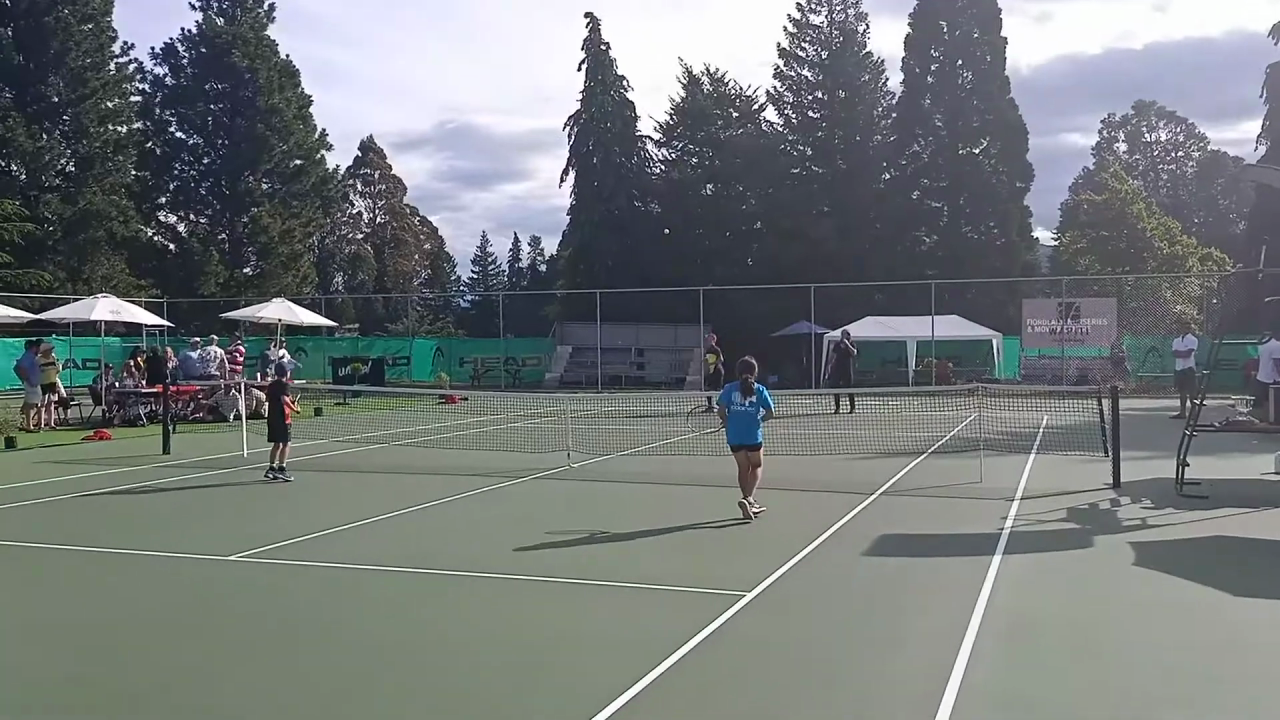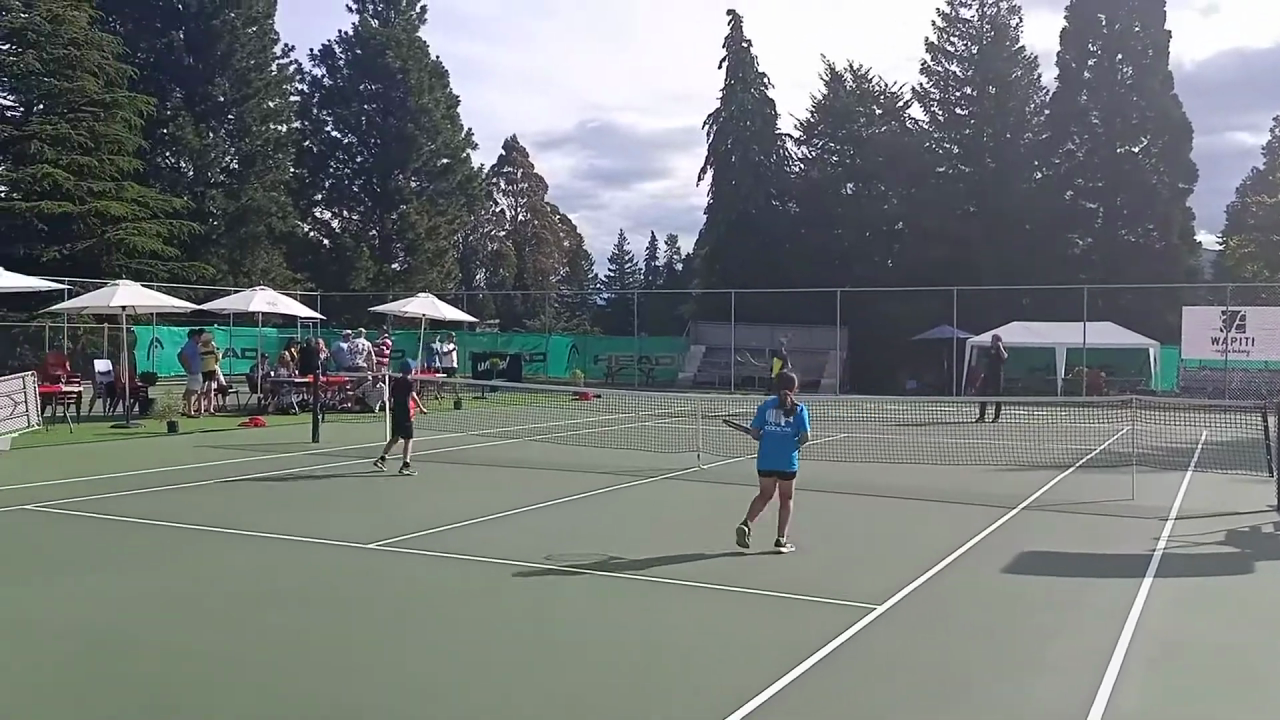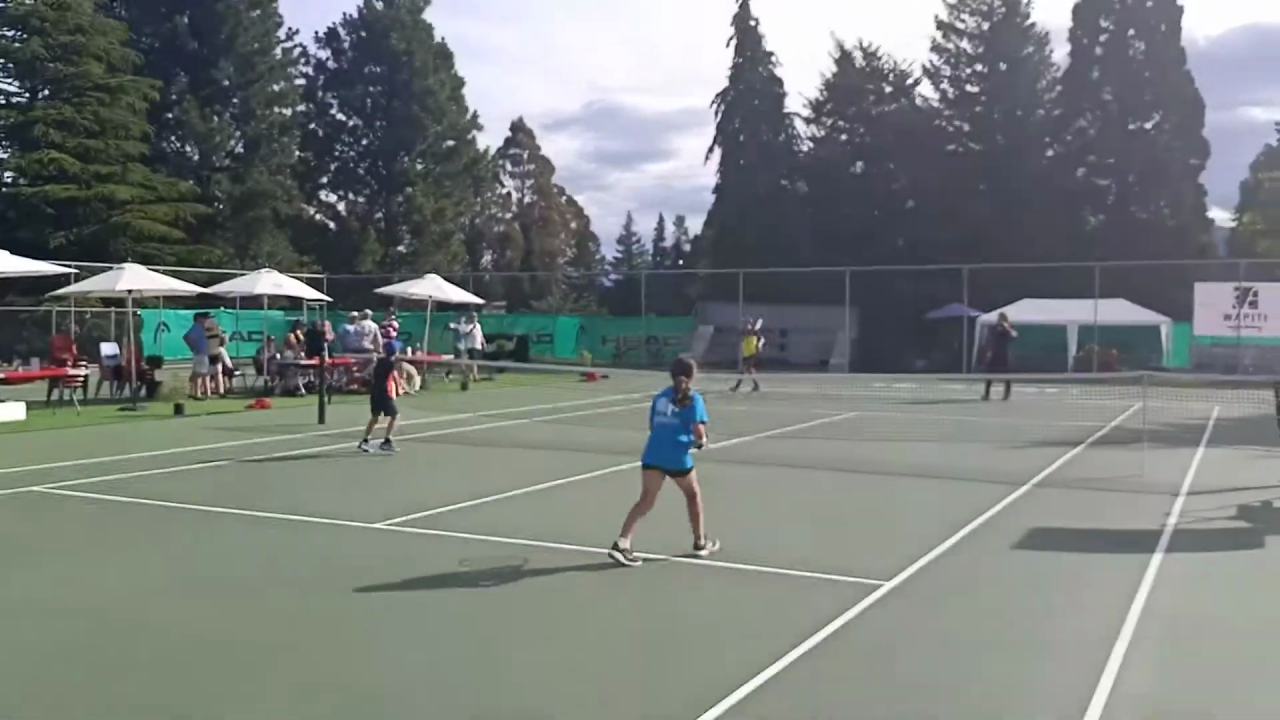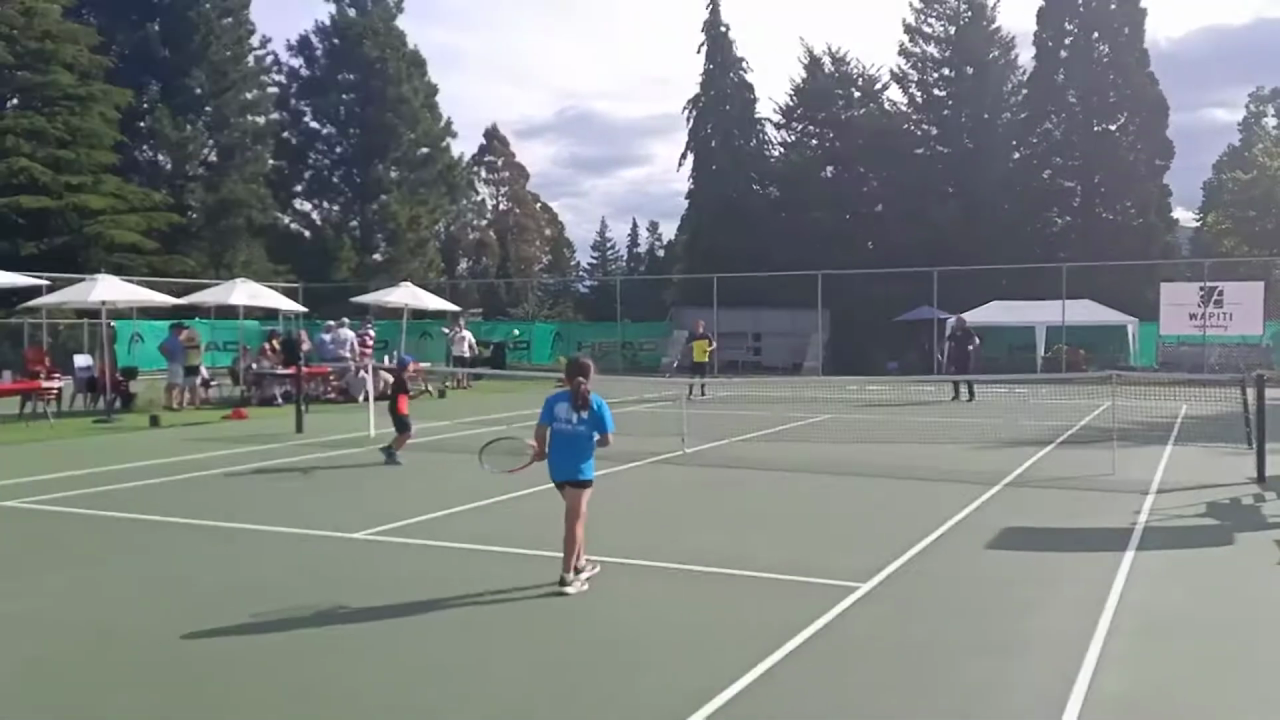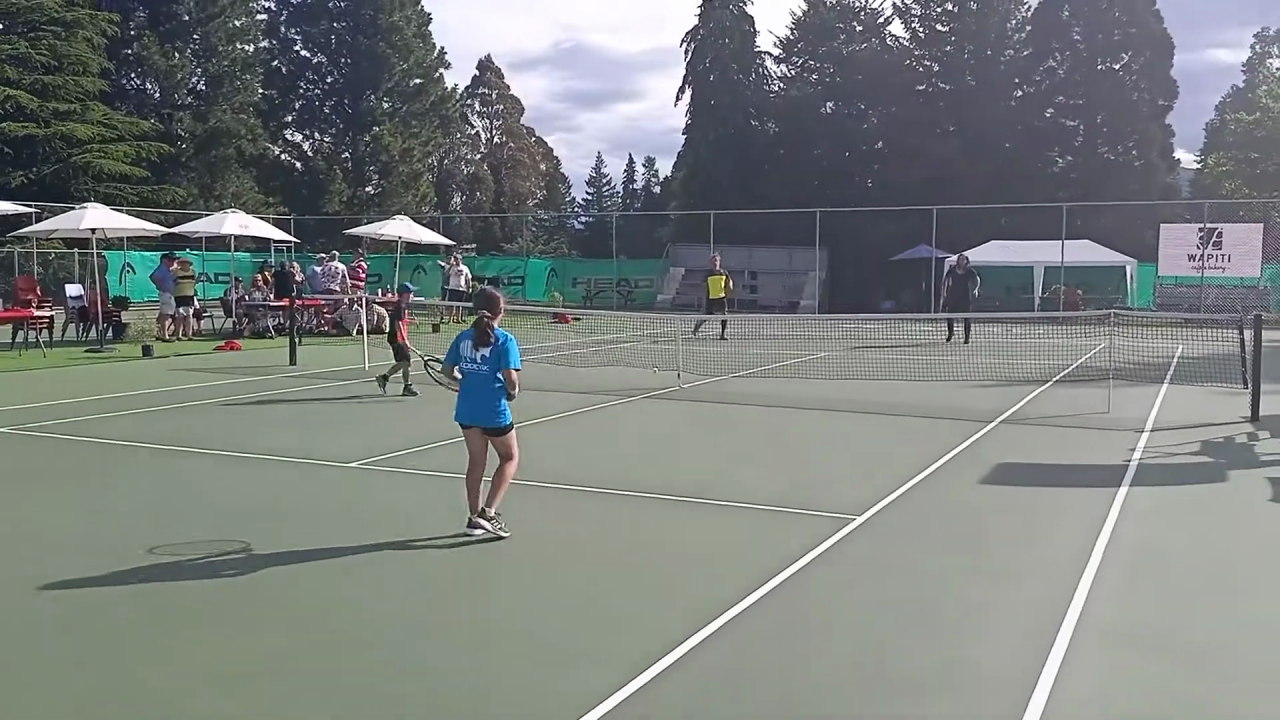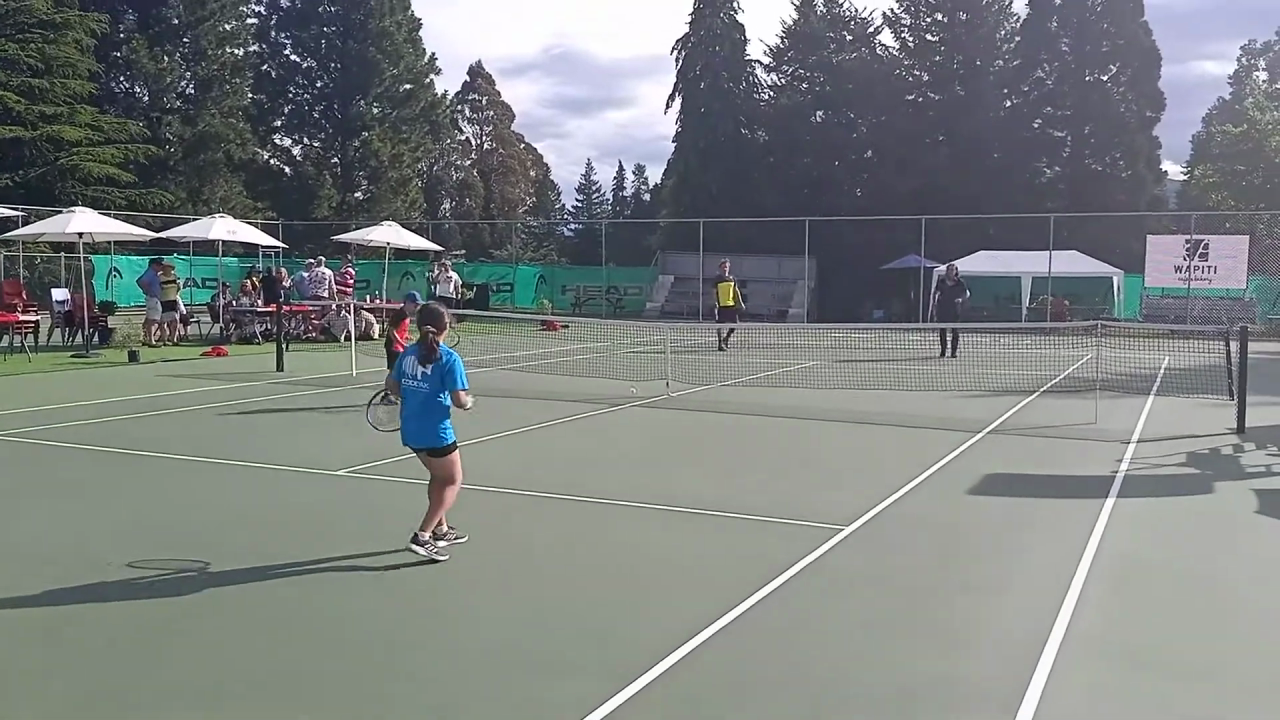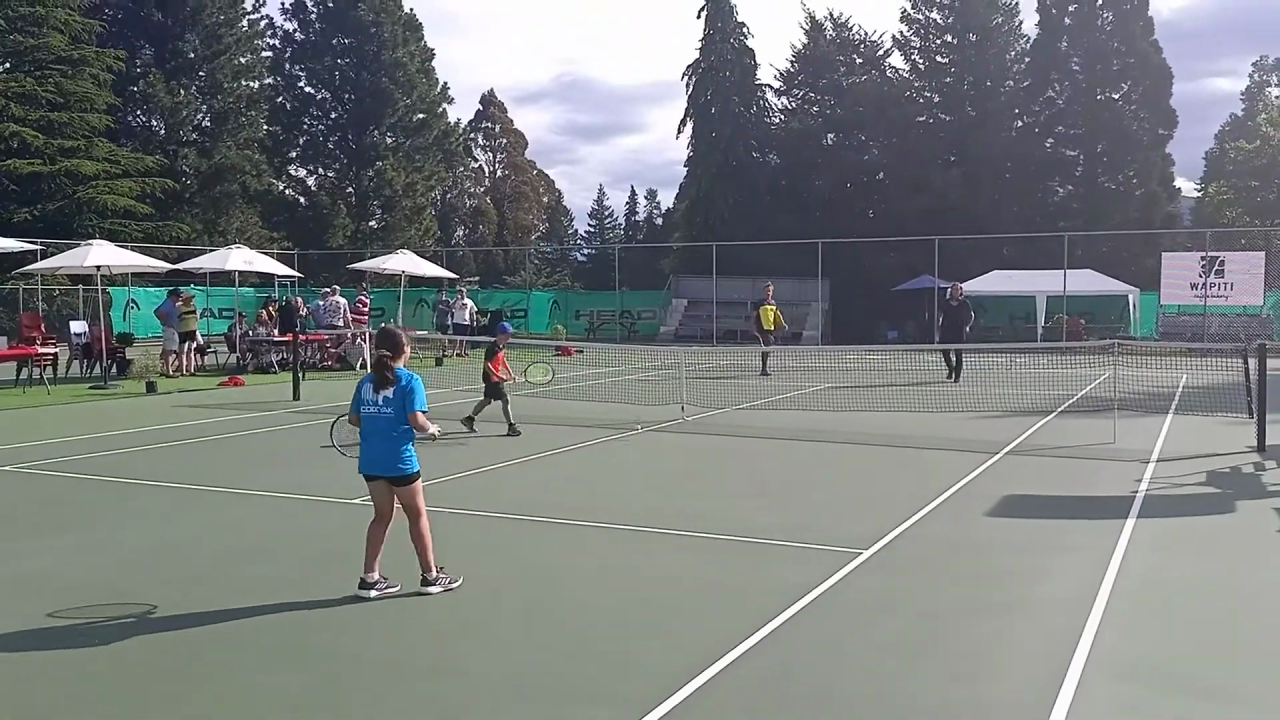
dt=0.7s
person 1, frame 1
left shoulder: (729, 388)
right shoulder: (760, 390)
left elbow: (721, 411)
right elbow: (770, 413)
left wrist: (727, 423)
left hip: (734, 436)
right hip: (752, 435)
left knee: (744, 467)
right knee: (756, 466)
left ankle: (748, 501)
right ankle: (747, 500)
person 1, frame 2
left shoulder: (765, 406)
right shoulder: (798, 409)
left elbow: (755, 433)
right elbow: (805, 437)
right wrist: (795, 443)
left hip: (765, 460)
right hip: (786, 461)
left knee: (764, 495)
right knee: (786, 499)
left ankle: (745, 524)
right ankle: (781, 540)
person 1, frame 3
left shoulder: (661, 396)
right shoulder: (693, 399)
right elbow: (699, 431)
right wrist: (701, 441)
left hip: (652, 455)
right hip: (677, 458)
left knee: (646, 500)
right knee: (693, 496)
left ankle: (620, 543)
right ankle: (700, 544)
person 1, frame 4
left shoulder: (553, 400)
right shoulder: (597, 403)
left elbow: (541, 431)
right elbow: (606, 440)
left wrist: (540, 450)
left hip: (557, 467)
right hip: (580, 468)
left knee: (575, 515)
right knee: (574, 519)
left ankle: (579, 564)
right ankle: (567, 577)
person 1, frame 5
left shoulder: (463, 337)
right shoulder: (505, 340)
left elbow: (448, 370)
right elbow: (511, 379)
right wrist: (512, 391)
left hip: (467, 411)
right hip: (494, 412)
left knee: (476, 462)
right knee: (509, 459)
left ankle: (475, 517)
right ankle: (487, 512)
person 1, frame 6
left shoulder: (408, 353)
right shoulder: (449, 359)
left elbow: (392, 386)
right elbow: (458, 401)
right wrist: (468, 403)
left hip: (411, 429)
right hip: (435, 430)
left knee: (439, 477)
right knee: (452, 482)
left ankle: (440, 530)
right ankle: (422, 537)
person 1, frame 7
left shoulder: (366, 381)
right shoulder: (410, 381)
left elbow: (353, 418)
right elbow: (417, 421)
right wrist: (431, 429)
left hip: (370, 460)
right hip: (400, 459)
left knee: (383, 515)
right knee: (417, 514)
left ankle: (369, 578)
right ankle: (430, 575)
